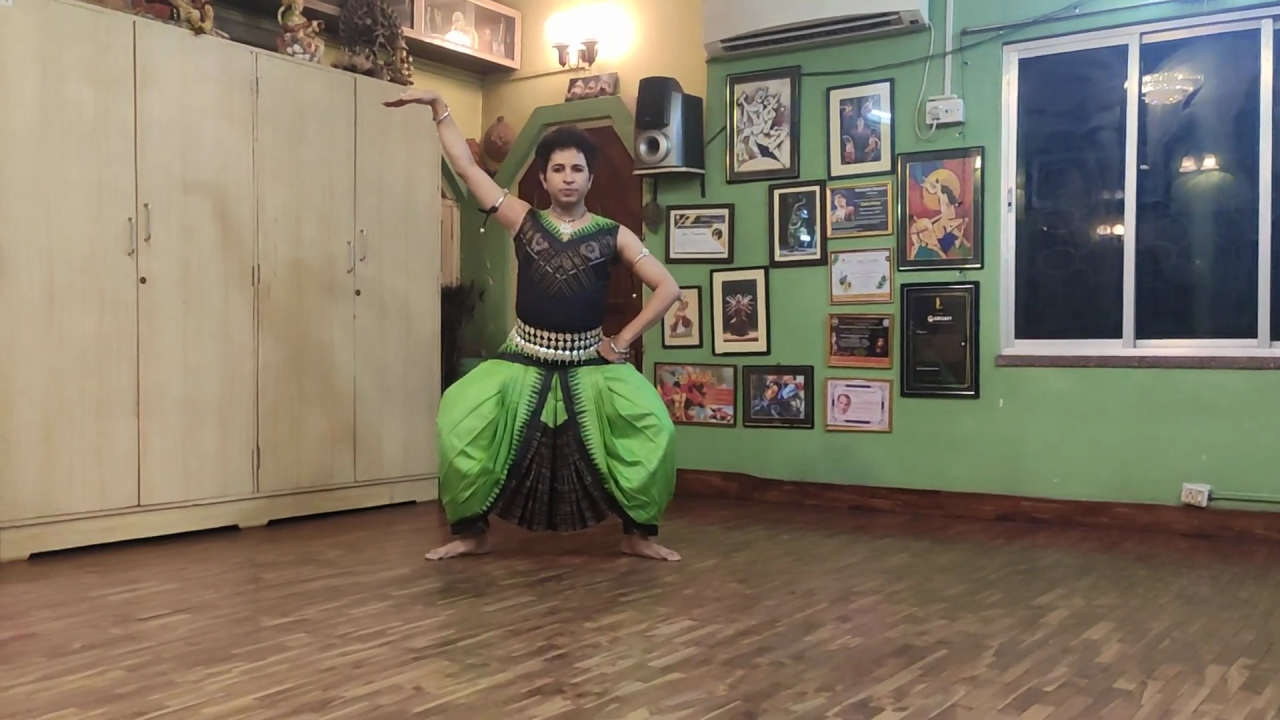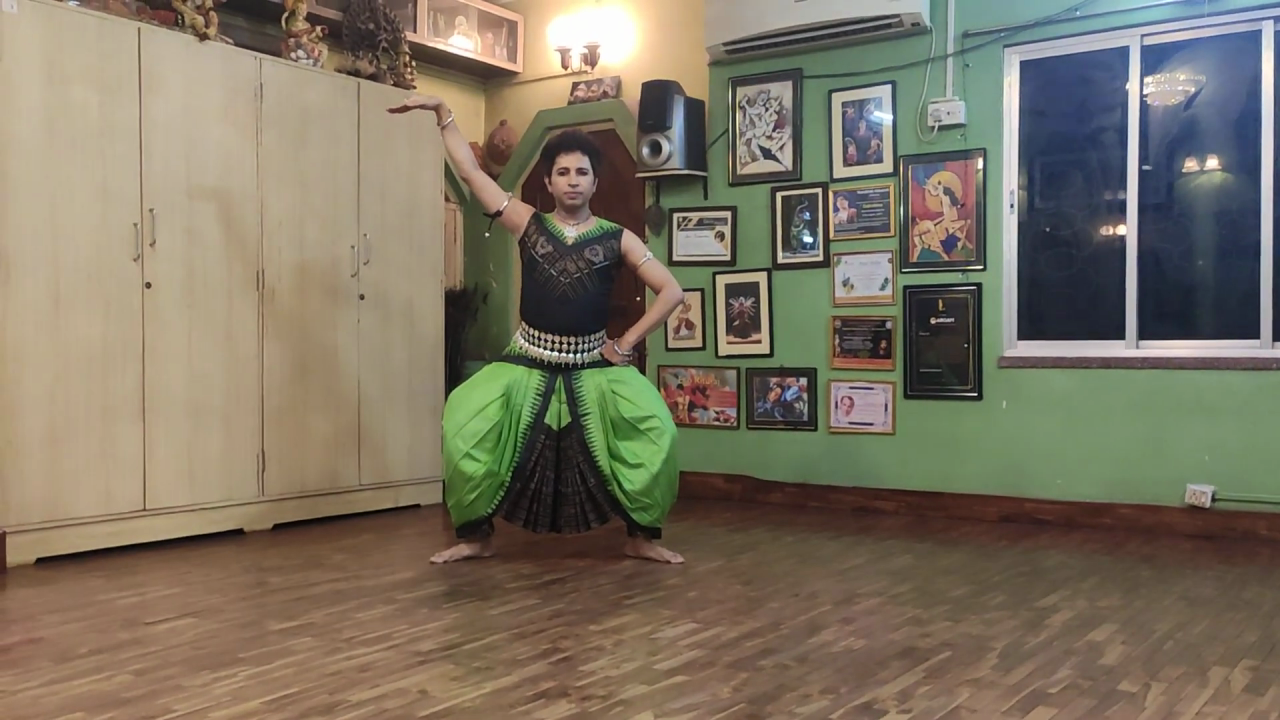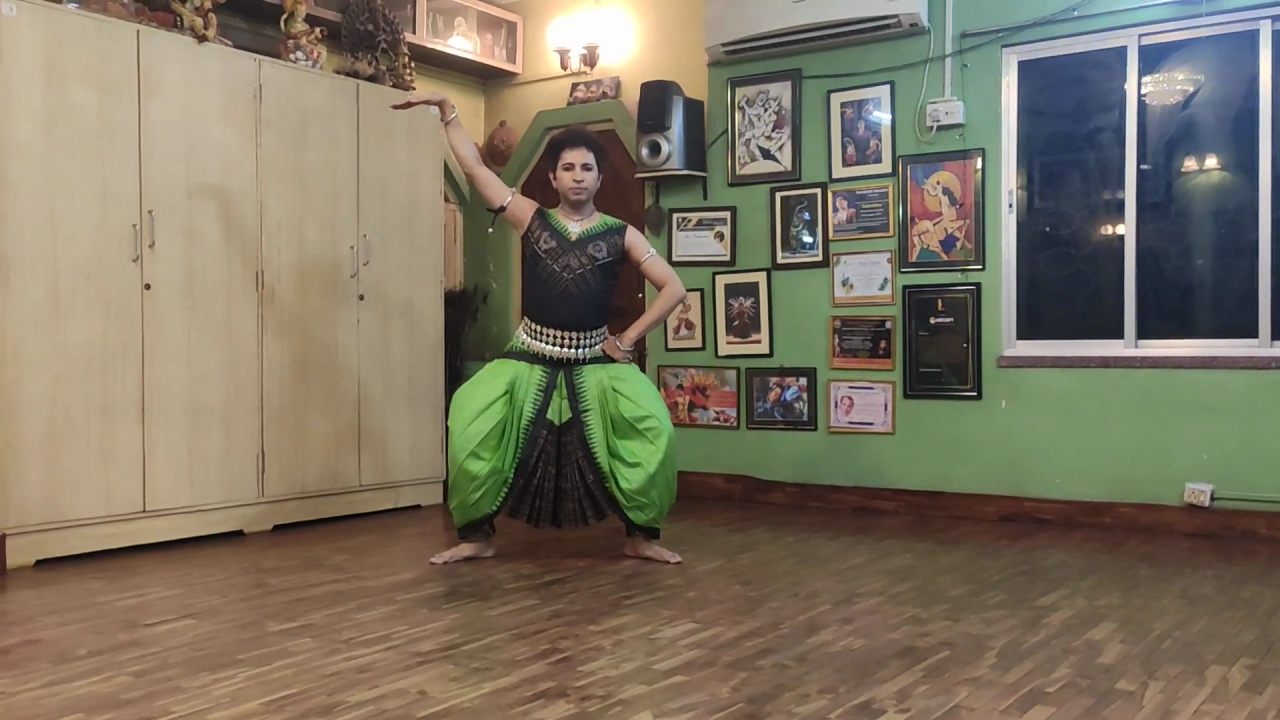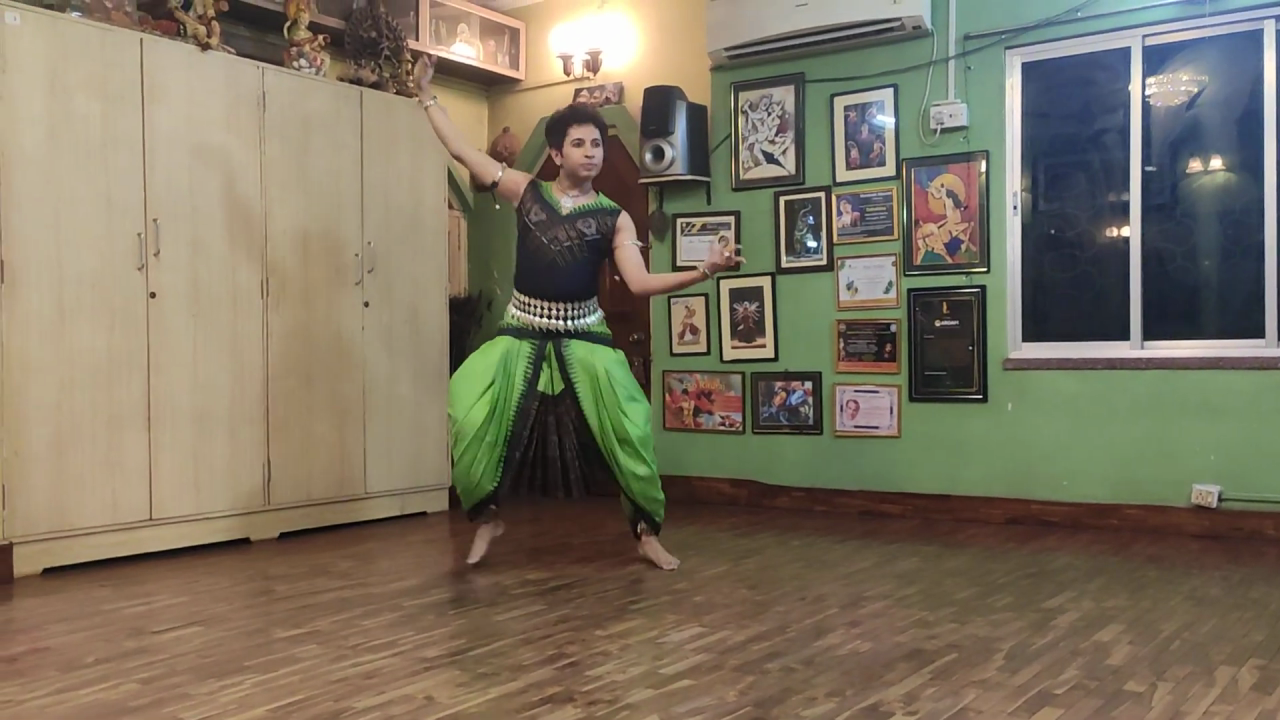
dt=0.5s
person 1, frame 1
left shoulder: (613, 235)
right shoulder: (523, 221)
left elbow: (668, 287)
right elbow: (466, 166)
left wrist: (624, 339)
right wrist: (438, 106)
left hip: (590, 363)
right hip: (524, 360)
left knee: (654, 428)
right knee: (458, 421)
left ankle: (638, 533)
right ankle: (471, 532)
person 1, frame 2
left shoulder: (618, 239)
right shoulder: (528, 225)
left elbow: (672, 292)
right elbow: (470, 172)
left wrist: (627, 342)
right wrist: (443, 112)
left hip: (594, 366)
right hip: (528, 363)
left knee: (657, 429)
right knee: (463, 424)
left ankle: (642, 536)
right ankle: (476, 534)
person 1, frame 3
left shoulder: (621, 235)
right shoulder: (532, 219)
left elbow: (674, 287)
right elbow: (474, 167)
left wrist: (628, 339)
right wrist: (447, 108)
left hip: (595, 361)
right hip: (531, 358)
left knee: (654, 427)
right knee: (470, 421)
left ankle: (641, 535)
right ankle: (476, 534)
person 1, frame 4
left shoulder: (615, 219)
right shoulder: (527, 192)
left elbow: (642, 283)
right elbow: (461, 149)
left wrist: (704, 268)
right wrist: (425, 90)
left hip: (582, 338)
right hip: (521, 332)
left knee: (629, 425)
right knee: (469, 411)
left ankle: (646, 532)
right ankle: (487, 516)
